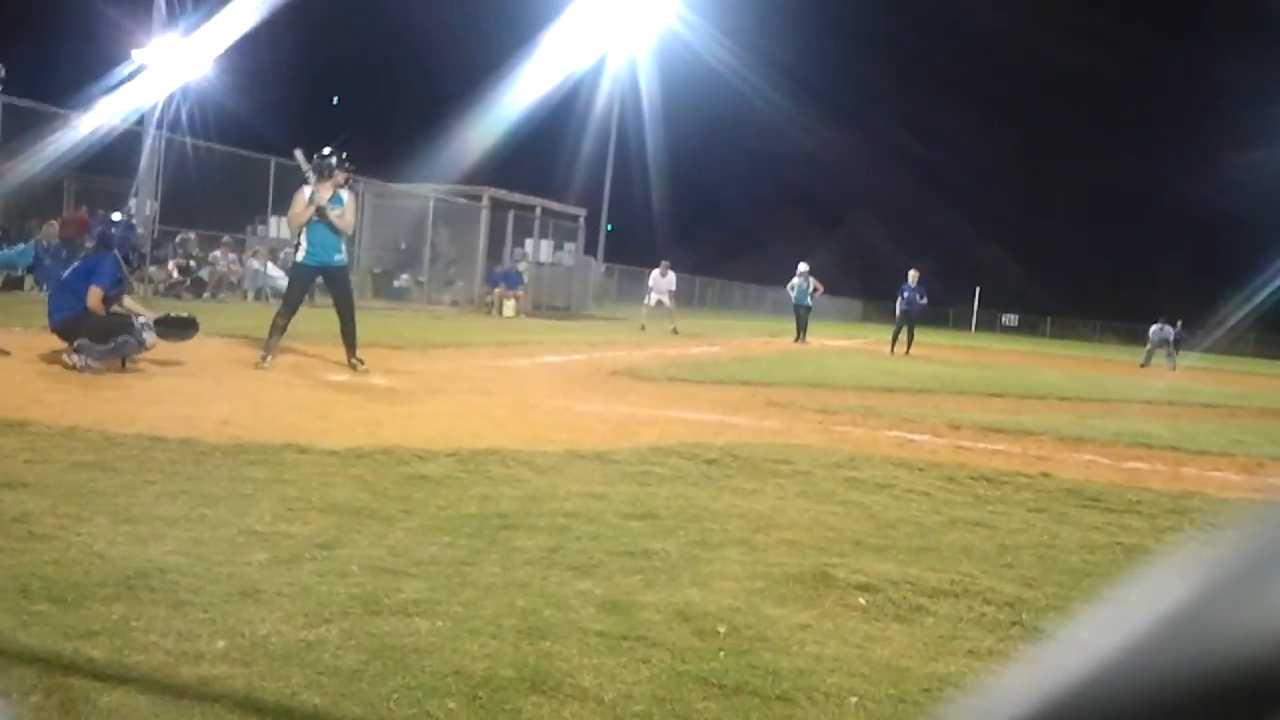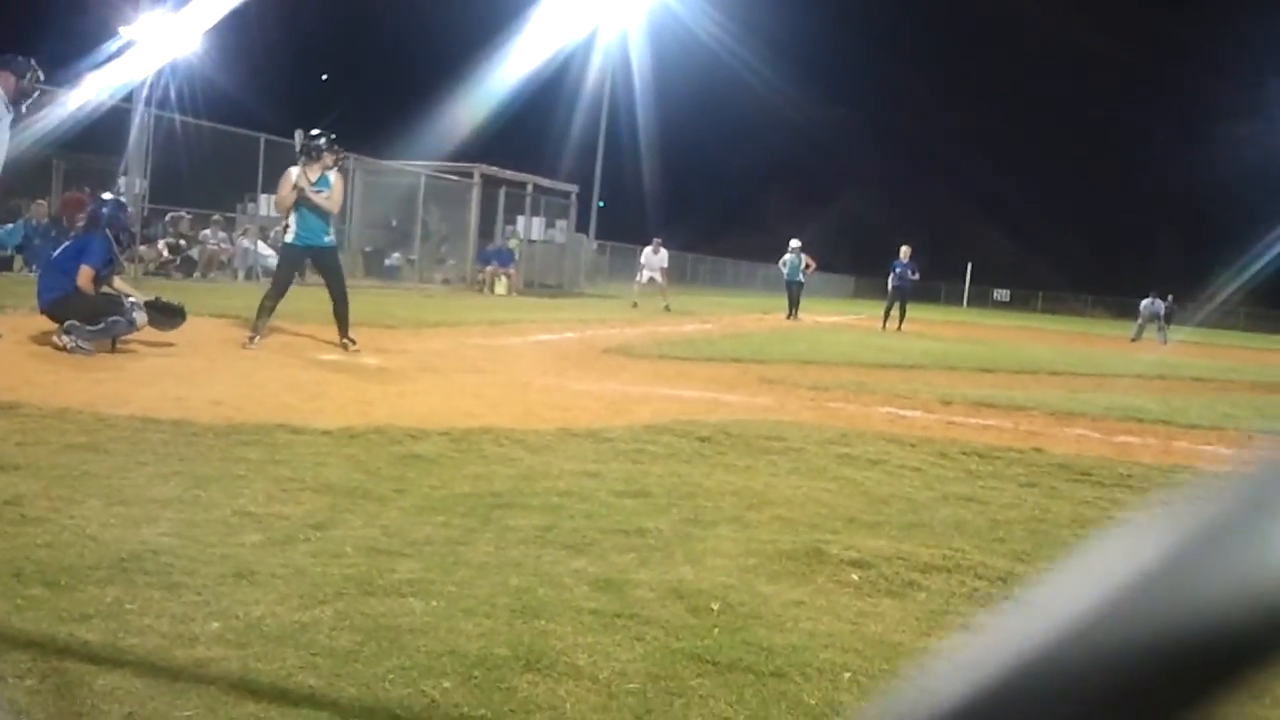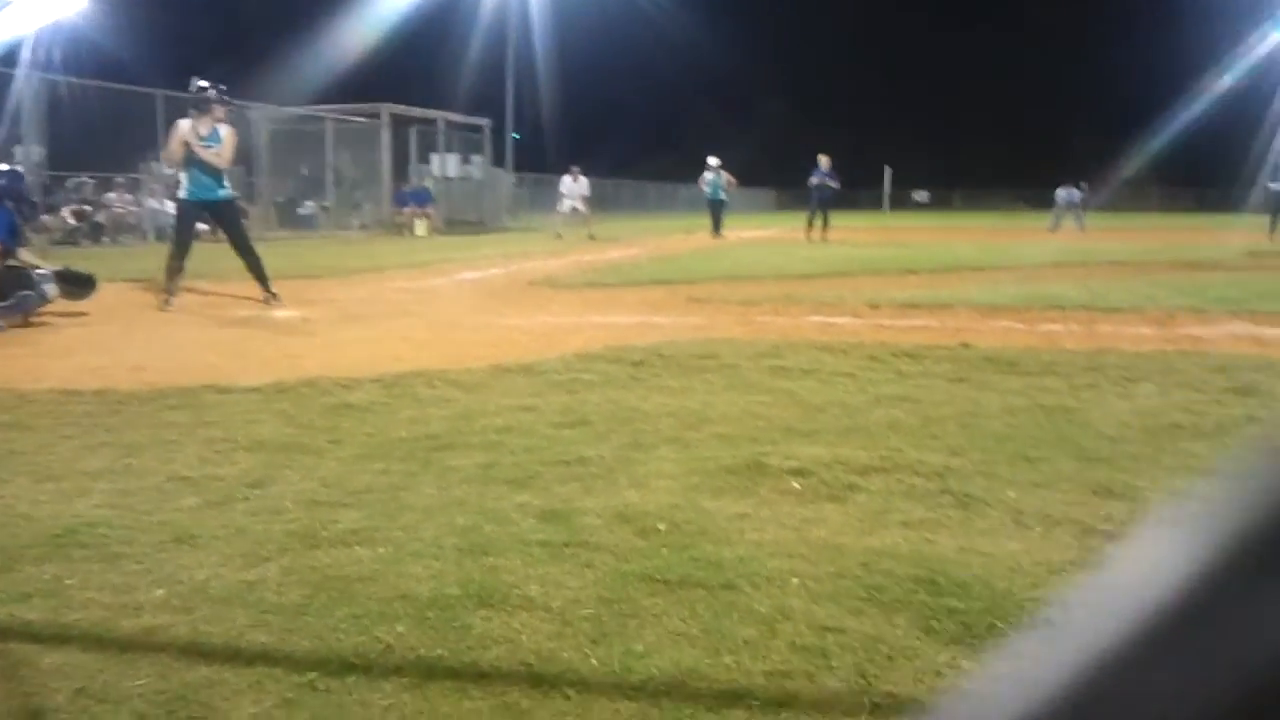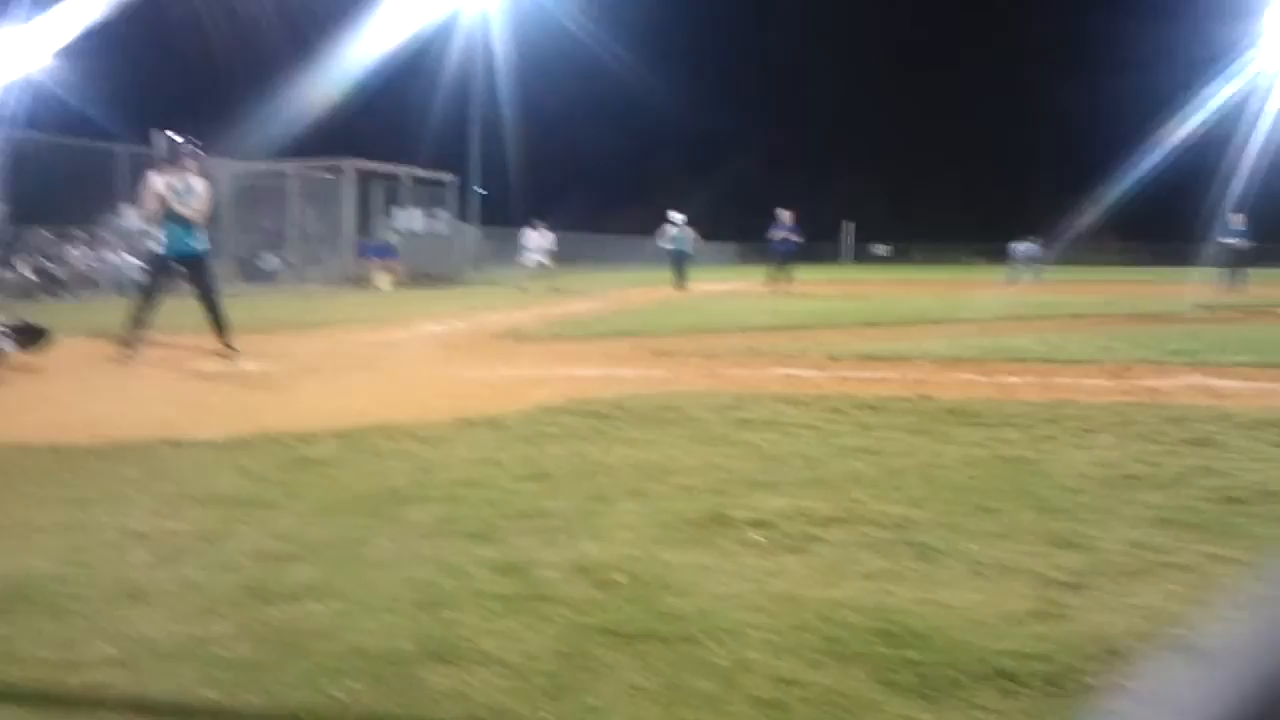
dt=0.4s
person 1, frame 1
left shoulder: (346, 197)
right shoulder: (305, 193)
left elbow: (348, 228)
right elbow: (293, 225)
left wrist: (327, 209)
right wrist: (314, 205)
left hip: (336, 263)
right hip: (307, 260)
left knee: (347, 310)
right knee: (289, 306)
left ankle: (352, 356)
right ankle: (268, 352)
person 1, frame 2
left shoulder: (335, 178)
right shoulder: (293, 173)
left elbow: (334, 207)
right elbow: (281, 206)
left wrist: (307, 192)
right wrist: (298, 186)
left hip: (324, 244)
right hip: (295, 242)
left knee: (339, 291)
right knee: (278, 287)
left ankle: (344, 336)
right ankle: (255, 332)
person 1, frame 3
left shoulder: (227, 131)
right shoulder: (182, 127)
left elbow: (223, 163)
right elbow: (171, 161)
left wrist: (196, 147)
right wrist: (185, 143)
left hip: (221, 197)
right hip: (190, 197)
left knee: (242, 244)
right knee: (180, 245)
left ankle: (267, 290)
right ankle: (169, 293)
person 1, frame 4
left shoulder: (200, 184)
right shoulder: (154, 180)
left elbow: (199, 216)
right elbow: (149, 213)
left wrist: (172, 201)
right wrist: (161, 197)
left hip: (194, 249)
right hip: (165, 249)
left knee: (210, 296)
right knee: (149, 295)
left ankle: (226, 343)
right ankle: (130, 343)
